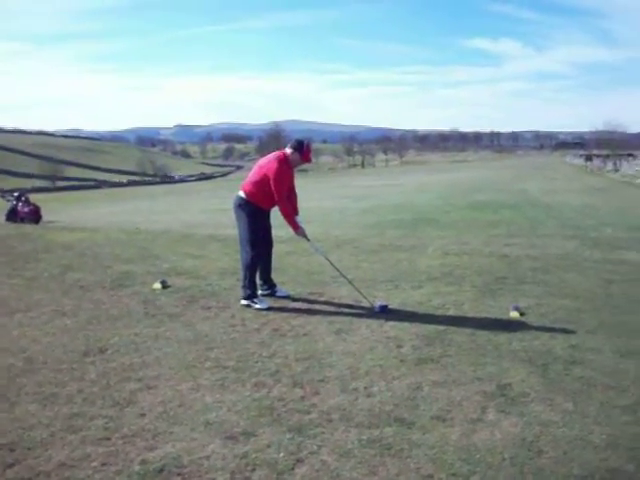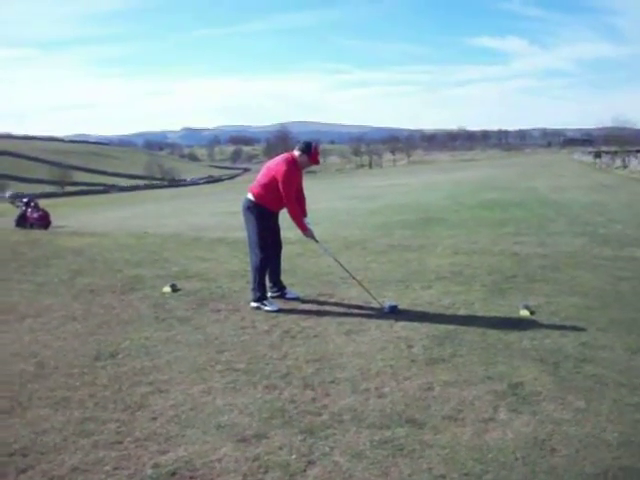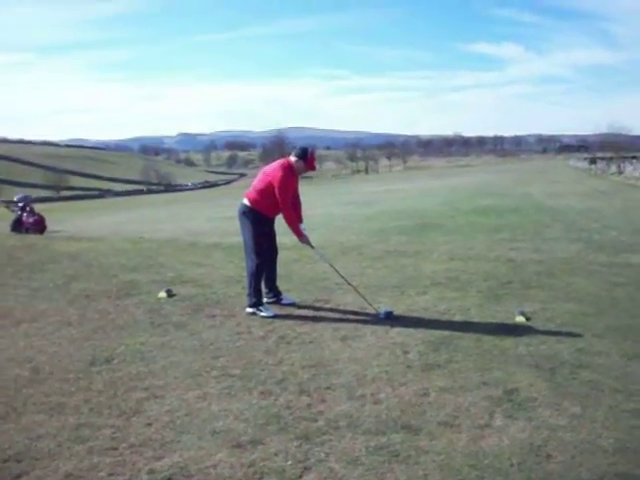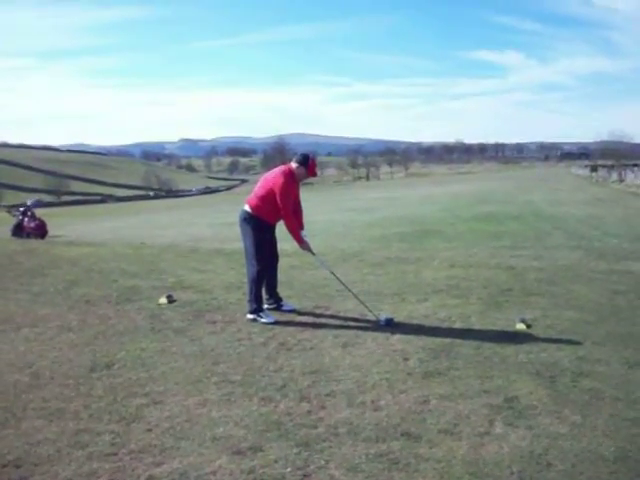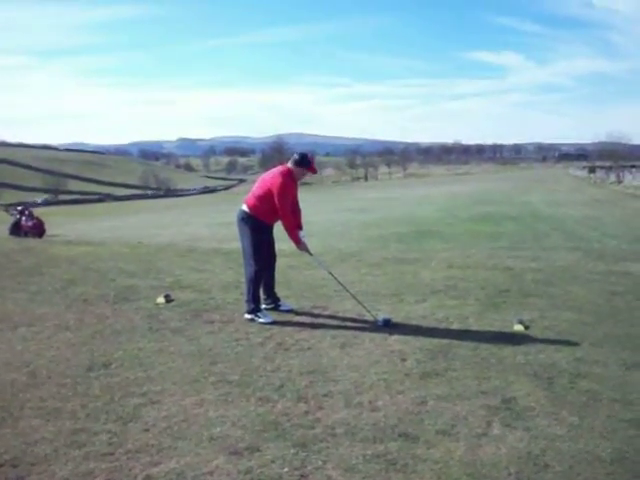
dt=0.2s
person 1, frame 1
left shoulder: (286, 164)
right shoulder: (277, 166)
left elbow: (290, 193)
right elbow: (282, 200)
left wrist: (297, 218)
right wrist: (295, 226)
left hip: (260, 207)
right hip: (247, 206)
left knee: (266, 247)
right knee: (252, 250)
left ankle: (266, 286)
right ankle: (248, 295)
person 1, frame 2
left shoulder: (294, 166)
right shoulder: (285, 168)
left elbow: (299, 195)
right elbow: (290, 202)
left wrist: (305, 220)
right wrist: (304, 228)
left hip: (268, 209)
right hip: (256, 208)
left knee: (275, 249)
right knee: (261, 253)
left ankle: (276, 288)
right ankle: (258, 298)
person 1, frame 3
left shoulder: (290, 172)
right shoulder: (281, 174)
left elbow: (295, 201)
right elbow: (286, 208)
left wrist: (301, 226)
right wrist: (300, 234)
left hip: (264, 215)
right hip: (252, 214)
left knee: (271, 254)
right knee: (257, 258)
left ankle: (272, 294)
right ankle: (254, 303)
person 1, frame 4
left shoulder: (292, 178)
right shoulder: (283, 181)
left elbow: (296, 207)
right elbow: (287, 215)
left wrist: (302, 233)
right wrist: (300, 241)
left hip: (265, 221)
right hip: (253, 220)
left knee: (271, 261)
right knee: (258, 265)
left ankle: (272, 300)
right ankle: (254, 309)
person 1, frame 5
left shoulder: (289, 179)
right shoulder: (281, 181)
left elbow: (294, 207)
right elbow: (285, 215)
left wrist: (300, 232)
right wrist: (298, 242)
left hip: (263, 221)
right hip: (250, 220)
left knee: (269, 261)
right knee: (256, 265)
left ankle: (270, 300)
right ankle: (252, 309)
